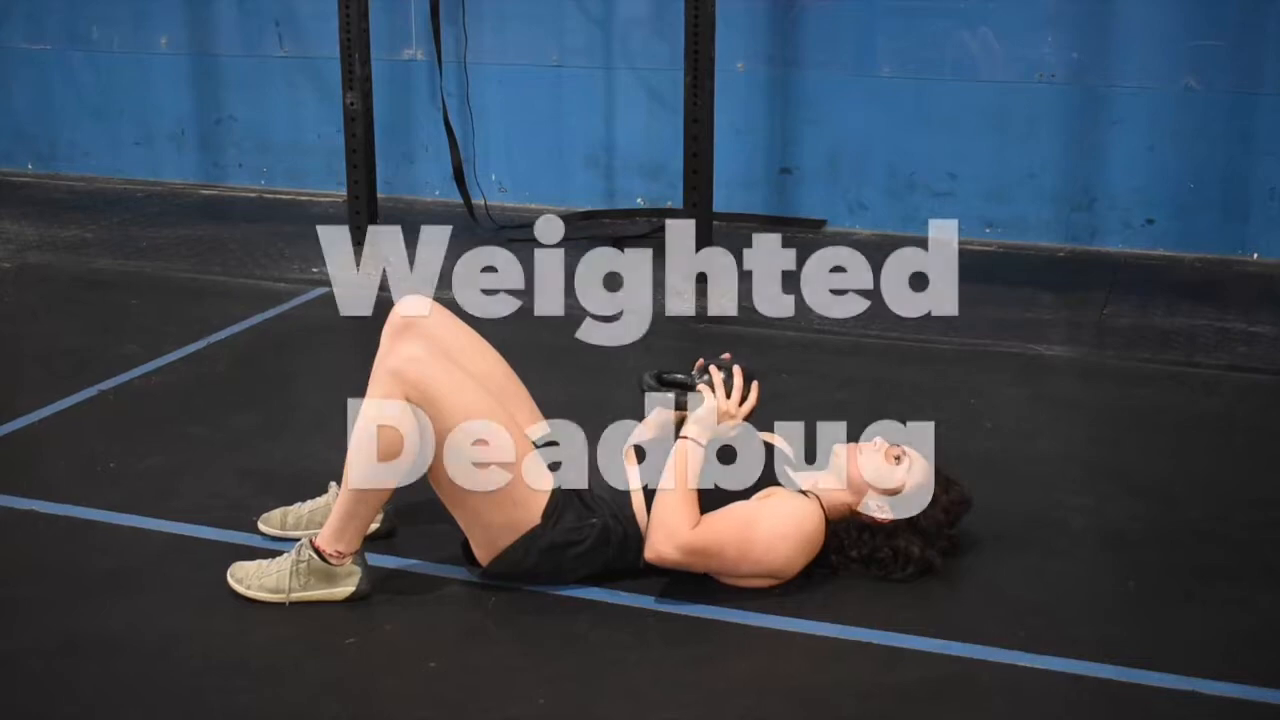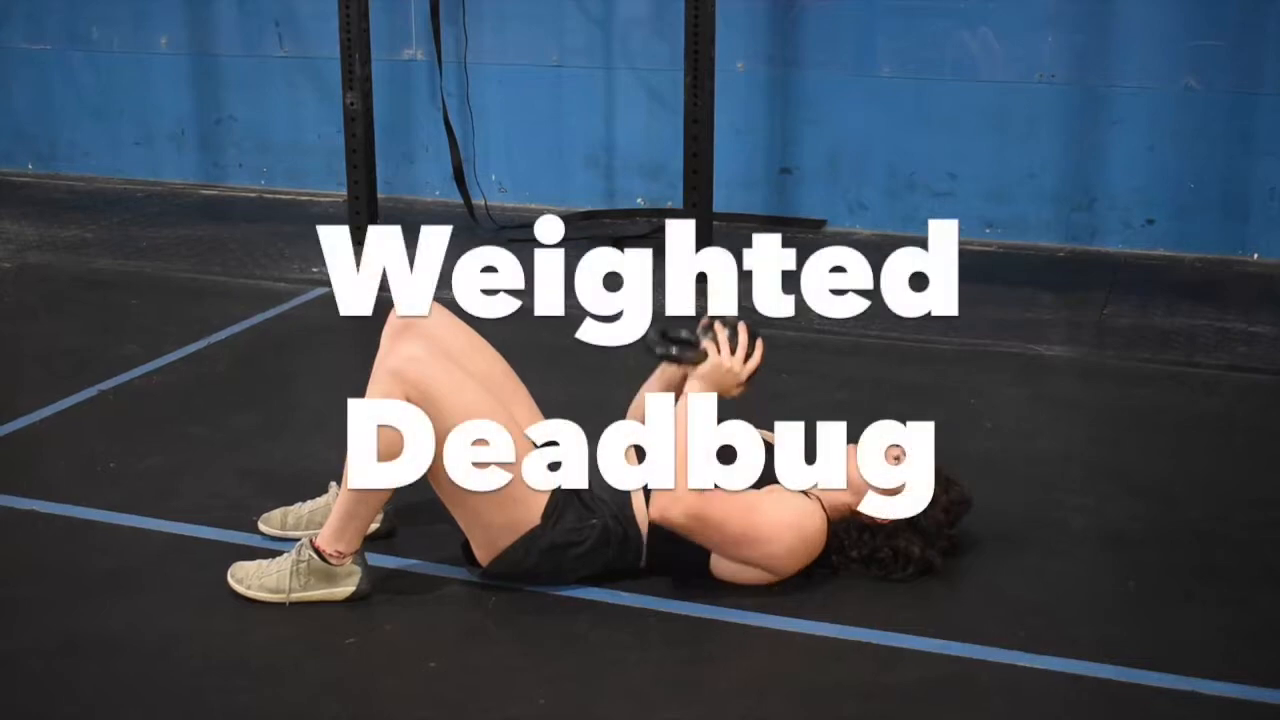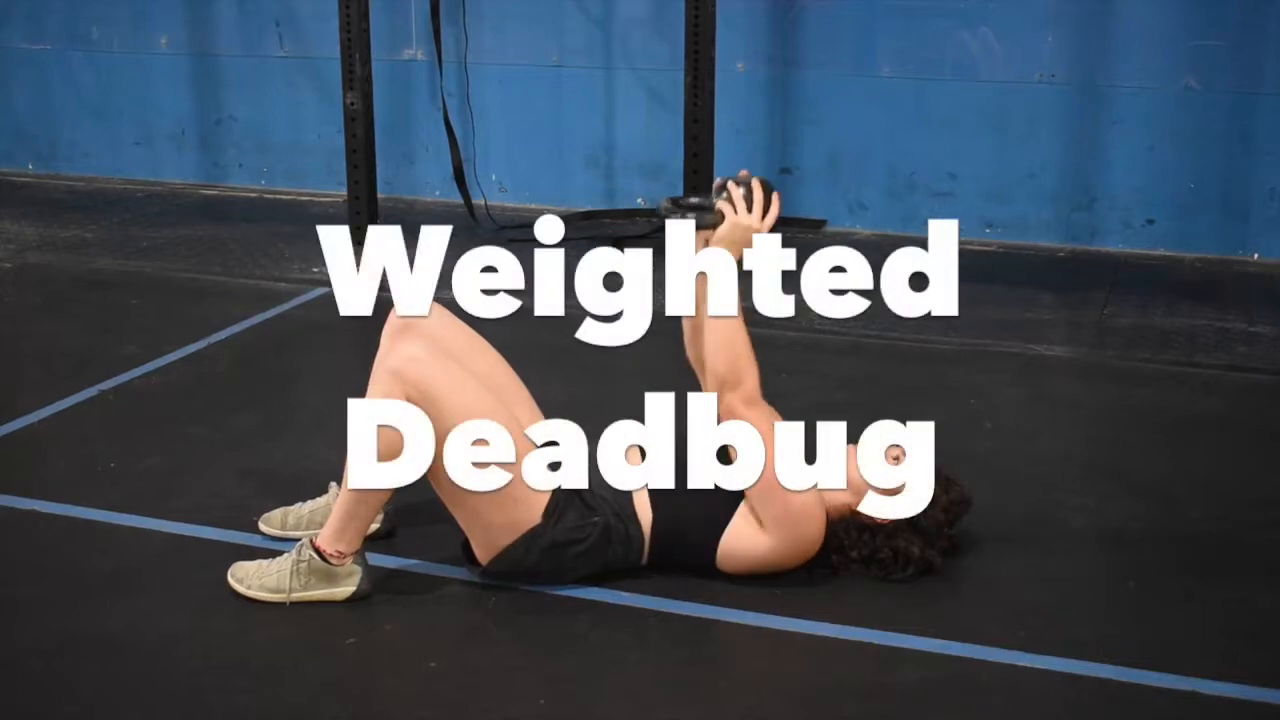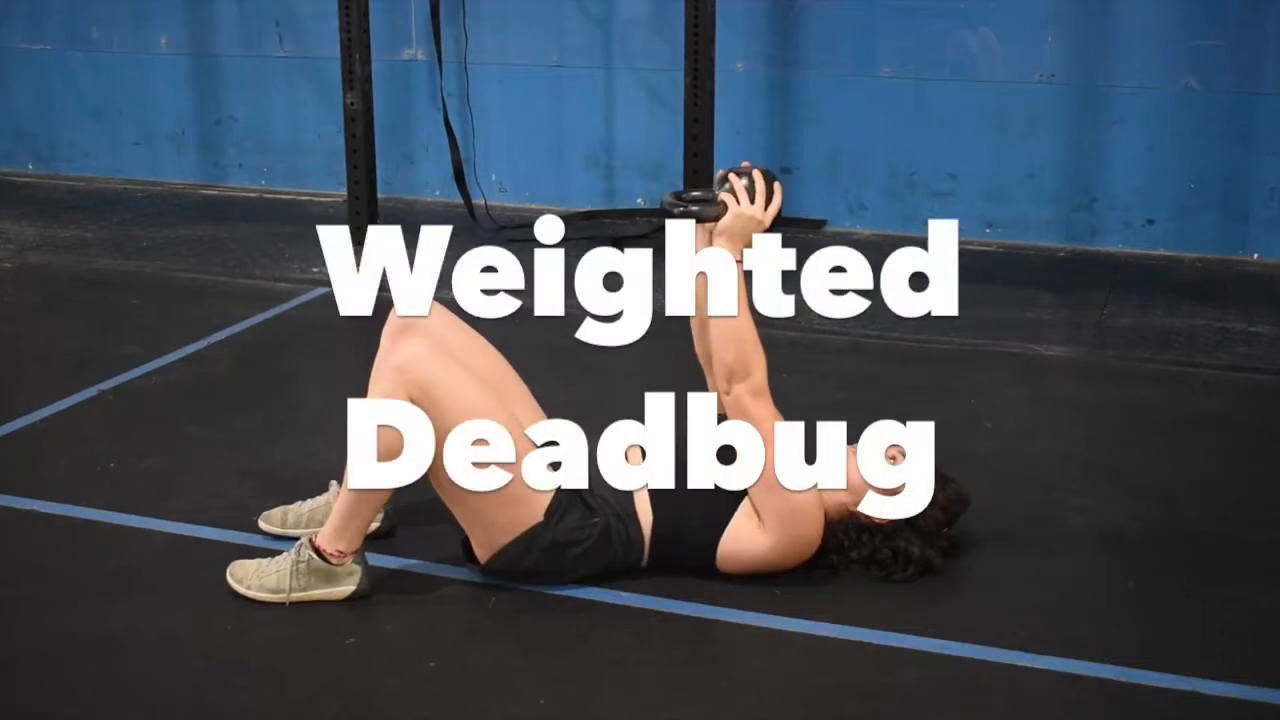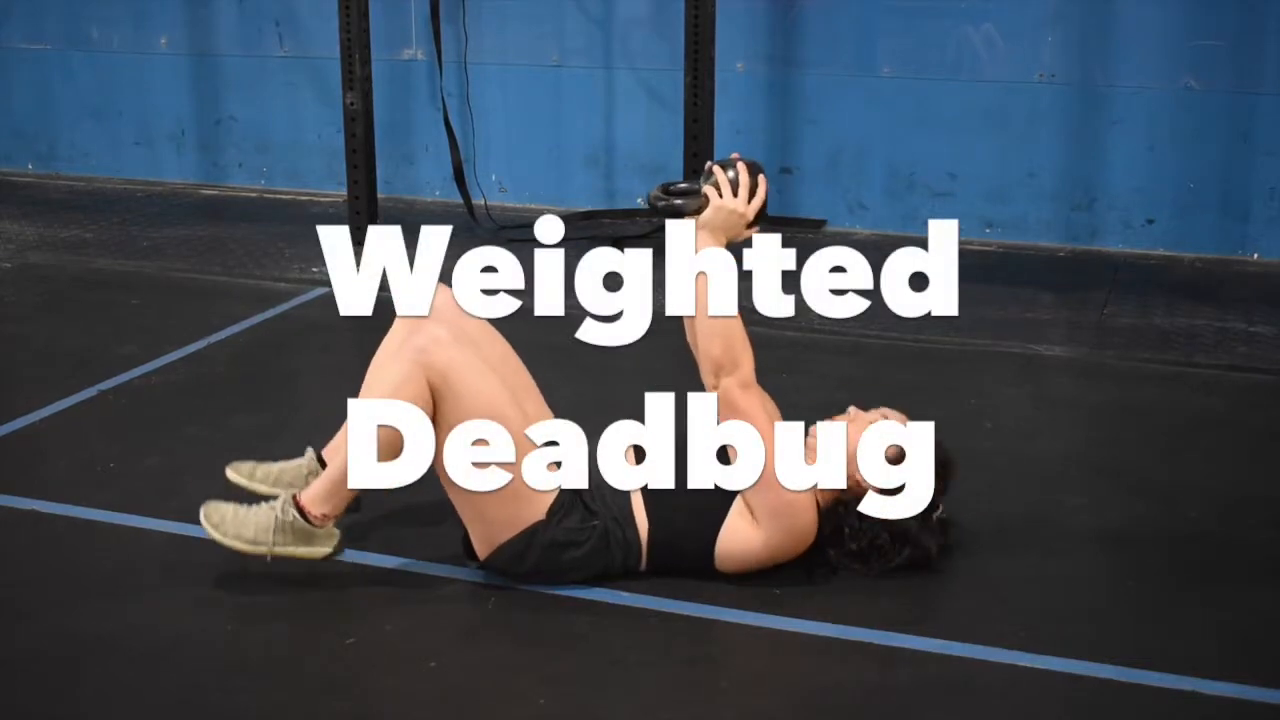
dt=0.3s
person 1, frame 1
left shoulder: (797, 530)
right shoulder: (787, 465)
left elbow: (665, 543)
left wrist: (697, 431)
right wrist: (678, 404)
left hip: (547, 532)
right hip: (557, 464)
left knee: (406, 368)
right knee: (413, 317)
left ankle: (330, 559)
right ankle: (356, 501)
person 1, frame 2
left shoulder: (798, 530)
left elbow: (673, 506)
left wrist: (702, 391)
right wrist: (680, 373)
left hip: (549, 531)
left knee: (408, 366)
right knee: (415, 318)
left ankle: (331, 558)
right ankle: (356, 500)
person 1, frame 3
left shoulder: (798, 527)
left elbow: (736, 397)
right elbow: (706, 365)
left wrist: (728, 257)
right wrist: (705, 249)
left hip: (553, 533)
right hip: (564, 475)
left knee: (406, 366)
right knee: (414, 322)
left ankle: (330, 559)
right ankle: (358, 500)
person 1, frame 4
left shoulder: (796, 526)
left elbow: (741, 388)
right elbow: (716, 362)
left wrist: (731, 249)
right wrist: (706, 241)
left hip: (552, 532)
right hip: (561, 479)
left knee: (410, 365)
right knee: (415, 317)
left ankle: (331, 557)
right ankle: (356, 498)
person 1, frame 5
left shoulder: (793, 518)
right shoulder: (779, 463)
left elbow: (732, 381)
right elbow: (713, 359)
left wrist: (712, 243)
right wrist: (695, 234)
left hip: (550, 538)
right hip: (565, 487)
left knee: (431, 347)
right knee: (435, 306)
left ankle: (307, 514)
right ankle: (324, 468)
